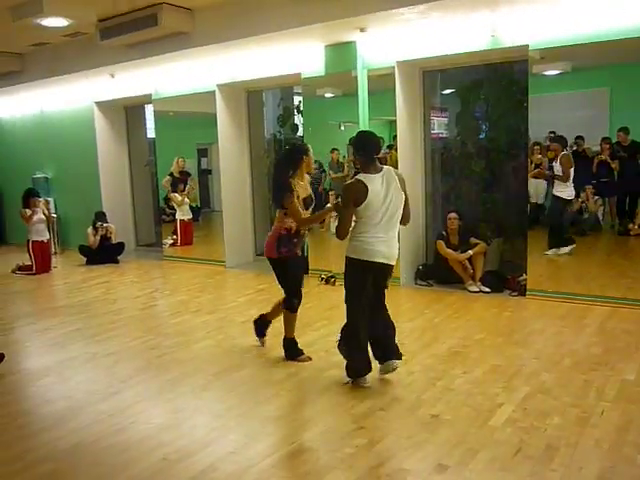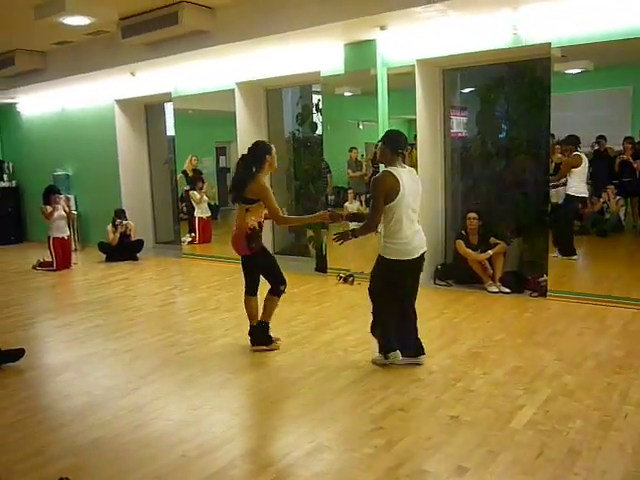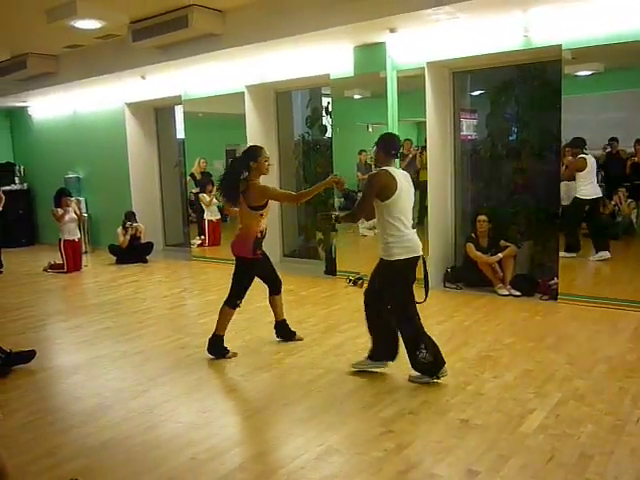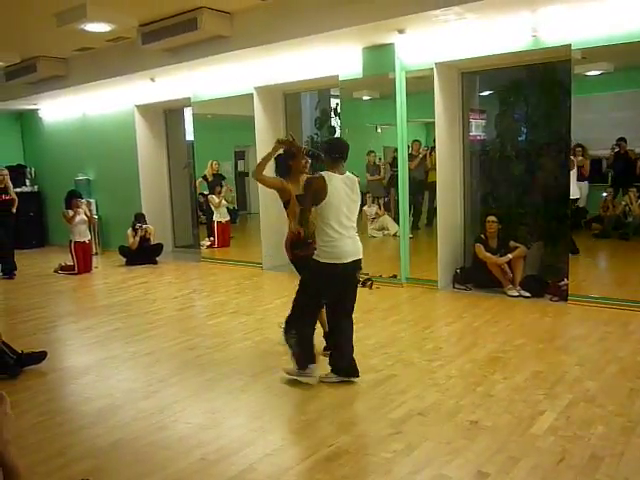
dt=0.5s
person 1, frame 1
left shoulder: (354, 187)
right shoulder: (397, 177)
left elbow: (341, 234)
right elbow: (405, 219)
left wrist: (342, 212)
left hip: (361, 255)
right hip: (388, 254)
left knee: (357, 311)
right knee: (376, 305)
left ankle: (359, 371)
right ankle: (388, 354)
person 1, frame 2
left shoulder: (383, 180)
right shoulder: (413, 174)
left elbow: (373, 223)
left wrist: (350, 233)
right wrist: (351, 215)
left hip: (395, 252)
right hip: (417, 247)
left knee: (380, 298)
right knee: (405, 301)
left ankle: (391, 349)
right ankle: (412, 351)
person 1, frame 3
left shoulder: (378, 177)
right shoulder: (404, 176)
left elbow: (358, 214)
left wrist: (338, 218)
left hip: (397, 252)
right hip: (407, 248)
left knee: (403, 311)
right knee: (374, 298)
left ankle: (432, 367)
right ankle: (379, 355)
person 1, frame 4
left shoulder: (316, 182)
right shoulder: (354, 182)
left elbow: (303, 219)
left wrist: (302, 224)
left hip: (329, 257)
right hip: (353, 256)
left knee: (305, 309)
right knee: (341, 314)
left ankle: (305, 364)
right ankle: (343, 368)
person 2, frame 1
left shoulder: (305, 180)
right shoulder: (290, 186)
right elbow: (302, 221)
right wrist: (330, 209)
left hip: (294, 244)
right hip: (280, 245)
left knee: (294, 294)
right knee: (294, 296)
left ankle: (263, 322)
right ankle: (291, 347)
person 2, frame 2
left shoulder: (250, 180)
right shoulder: (259, 184)
right elbow: (281, 219)
left wrist: (266, 214)
right wrist: (316, 217)
left hip: (245, 237)
right hip: (248, 239)
left knee: (253, 285)
right knee: (279, 284)
left ankle: (258, 333)
right ankle: (262, 332)
person 2, frame 3
left shoulder: (242, 185)
right shoulder: (260, 189)
left elbow: (228, 205)
right elbow: (296, 199)
right wrist: (325, 184)
left hip: (250, 244)
right hip: (249, 246)
left knee: (274, 283)
right knee: (236, 296)
left ankle: (283, 329)
right ankle: (216, 344)
person 2, frame 4
right shoulder: (284, 185)
right elbow: (258, 175)
right wrist: (274, 151)
left hip: (313, 241)
right hip: (297, 243)
right ankle: (329, 338)
